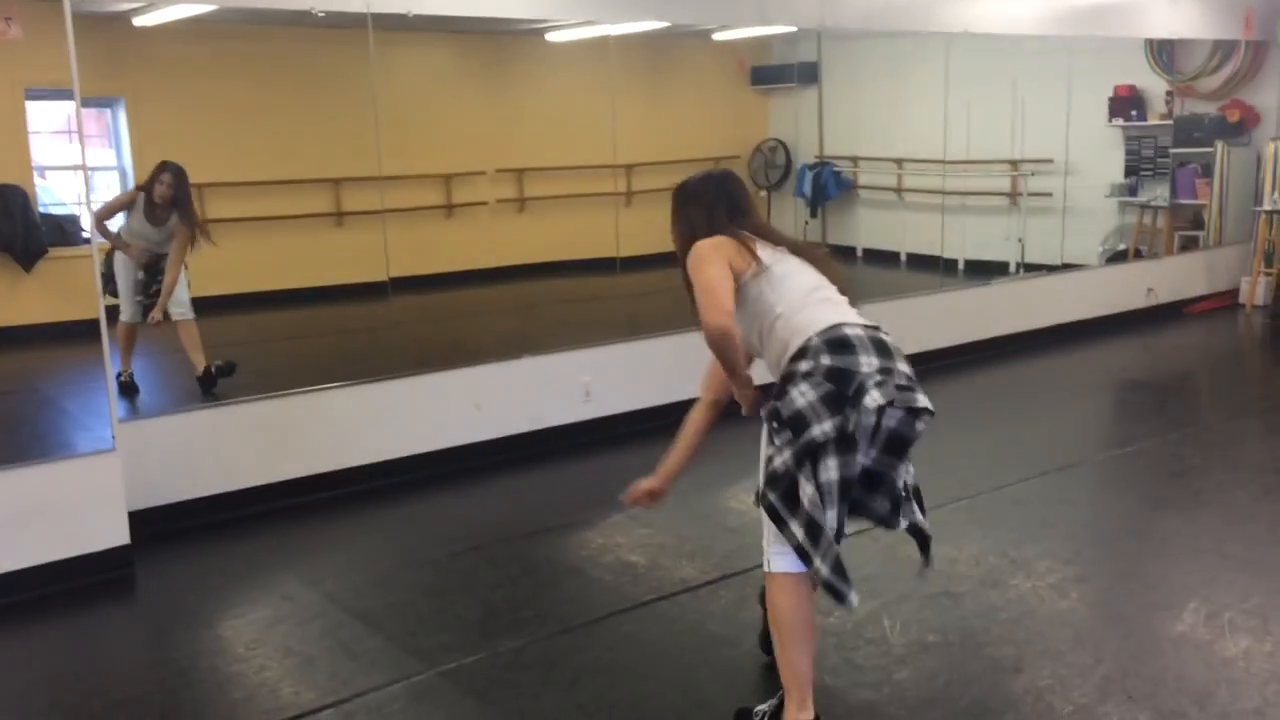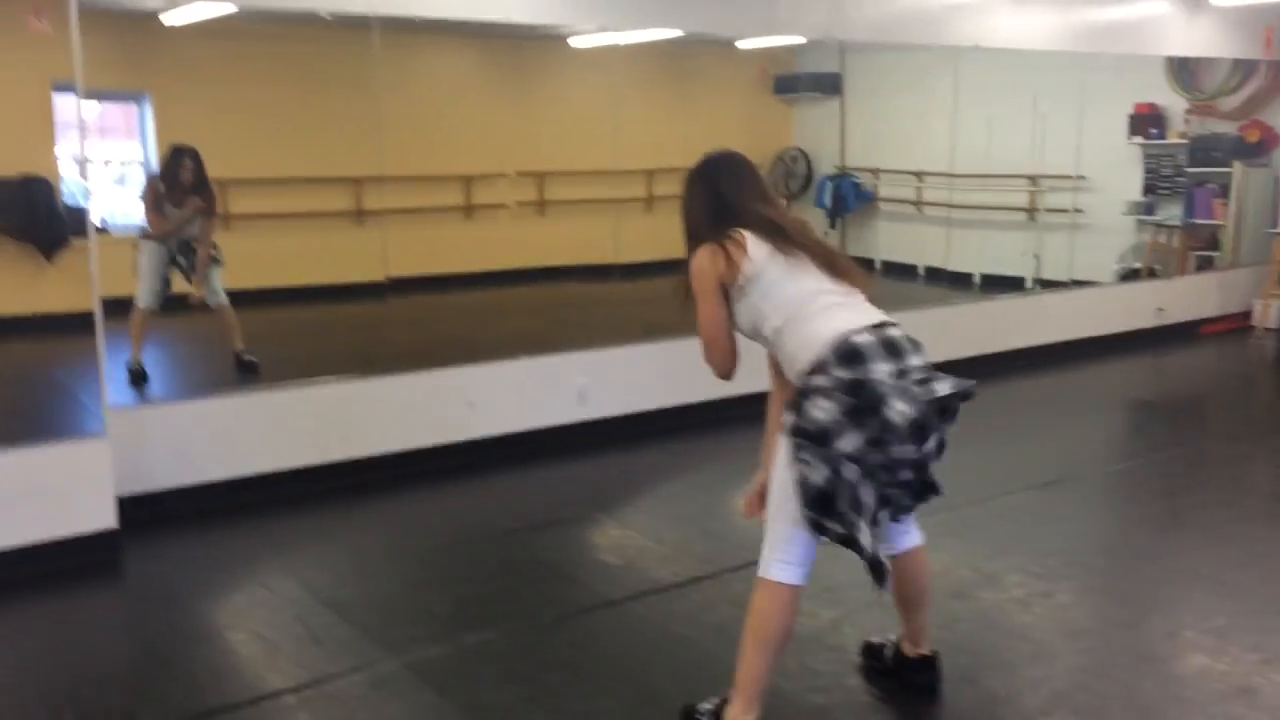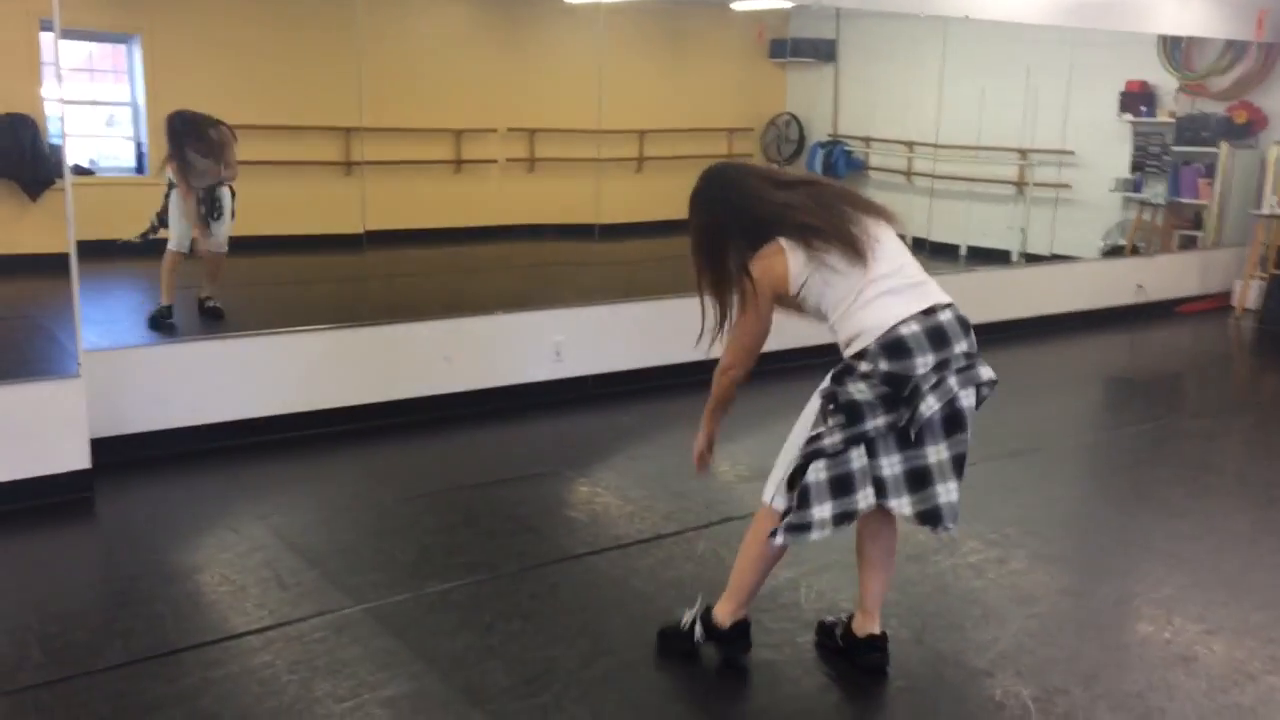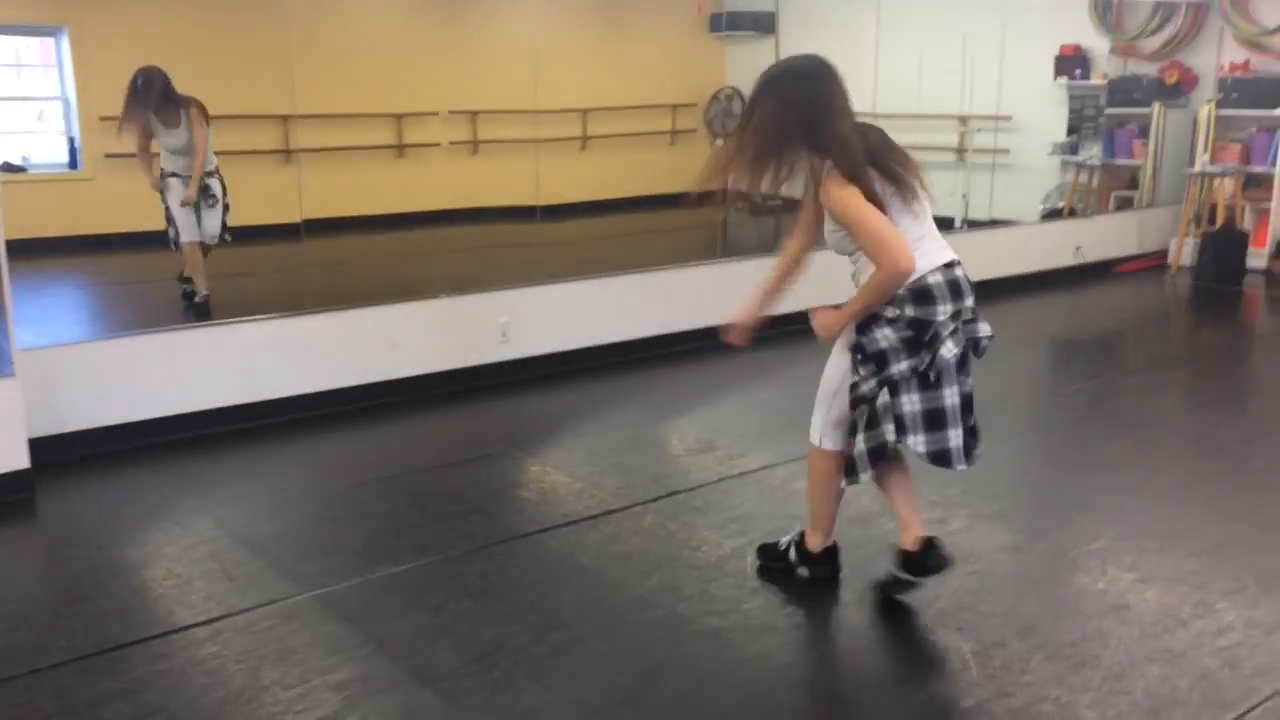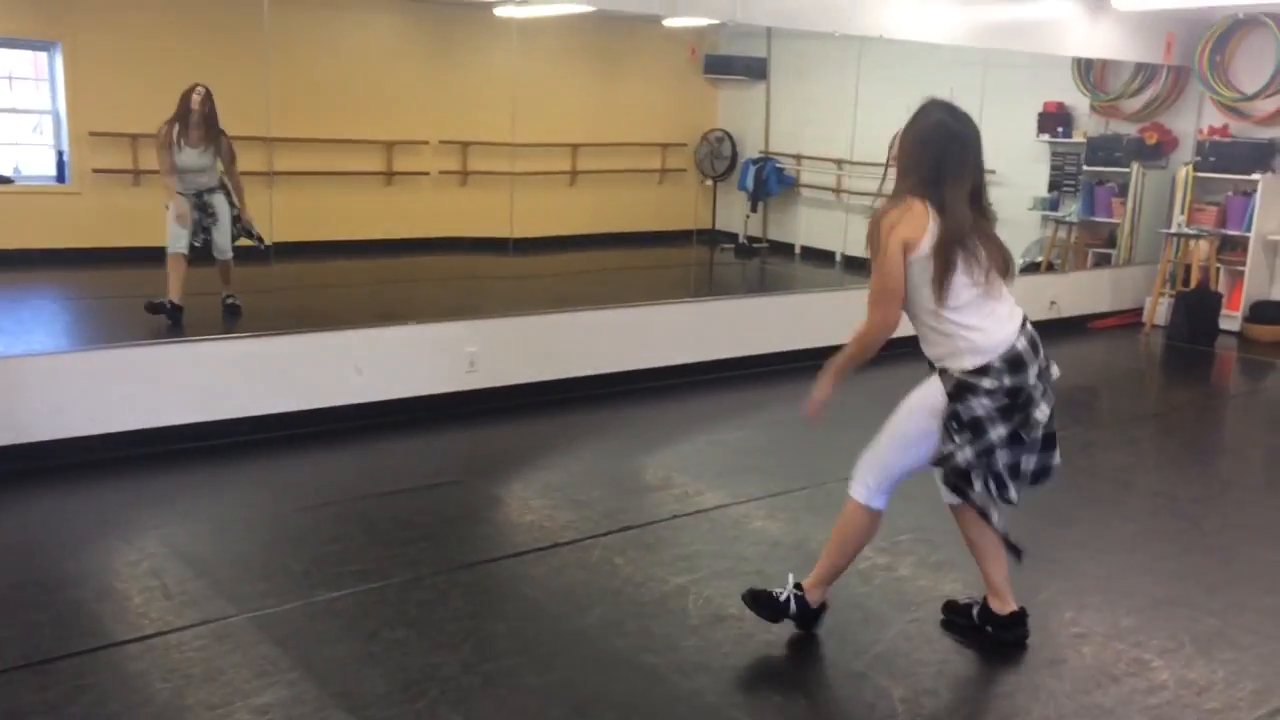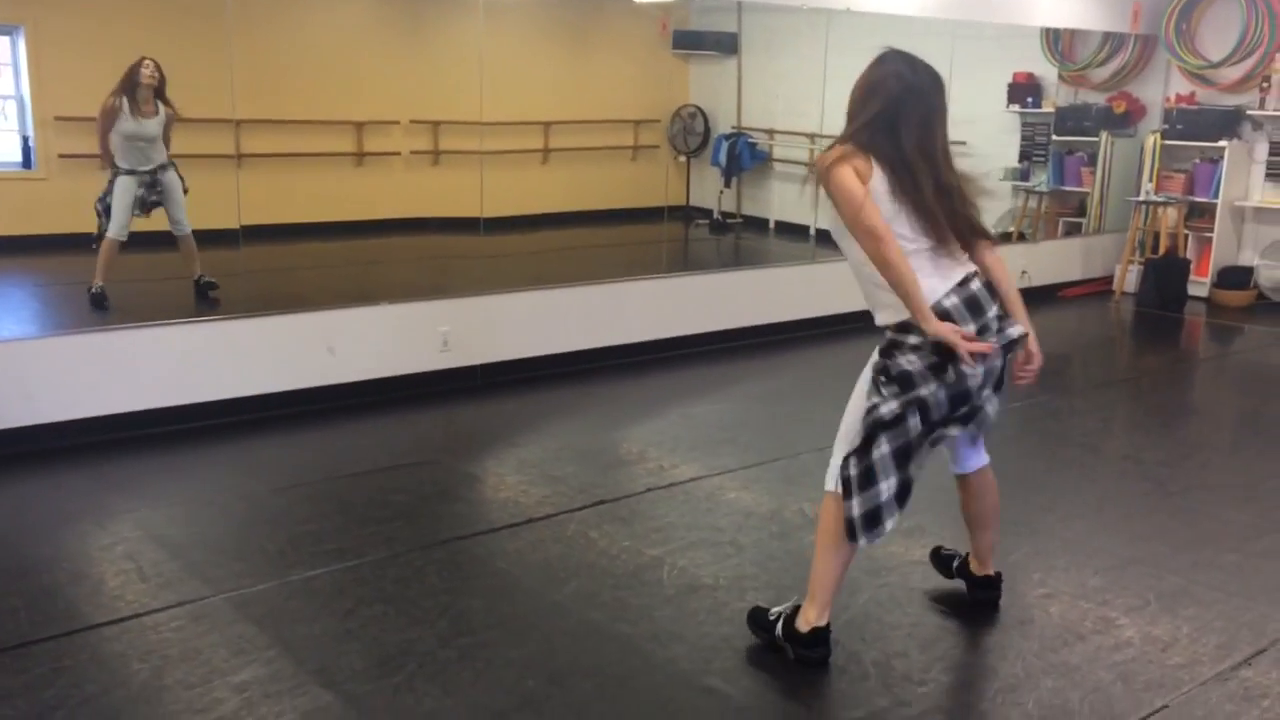
dt=0.5s
person 1, frame 1
left shoulder: (710, 253)
left elbow: (721, 327)
right elbow: (716, 390)
left wrist: (744, 382)
right wrist: (664, 475)
left hip: (829, 372)
right hip: (884, 373)
left knee: (785, 544)
right knee: (803, 510)
right ankle: (786, 628)
person 1, frame 2
left shoulder: (712, 258)
right shoulder: (788, 244)
left elbow: (723, 365)
right wrist: (769, 470)
left hip: (844, 383)
right hip: (900, 363)
left knee: (785, 557)
right knee: (895, 523)
right ankle: (916, 655)
person 1, frame 3
left shoulder: (768, 262)
right shoulder: (841, 206)
left elbow: (736, 363)
left wrist: (706, 428)
left hip: (885, 361)
right hip: (950, 339)
left knee: (791, 486)
right knee: (873, 492)
left ankle: (725, 619)
right ankle: (866, 632)
person 1, frame 4
left shoulder: (835, 183)
right shoulder: (862, 146)
left elbow: (896, 262)
right elbow: (802, 240)
left wrist: (842, 318)
right wrist: (757, 306)
left hip: (906, 309)
right hip: (948, 293)
left knee: (831, 429)
right knee: (869, 426)
left ankle: (815, 549)
right ankle: (915, 542)
person 1, frame 5
left shoulder: (899, 217)
right shoulder: (966, 211)
left elbow: (881, 325)
left wrist: (831, 372)
left hip: (976, 378)
right hip: (1019, 357)
left knee: (871, 476)
right knee: (964, 484)
left ankle: (809, 598)
right ankle: (1003, 611)
person 1, frame 6
left shoulder: (842, 161)
right shoulder: (928, 167)
left elbow: (878, 241)
right elbow: (980, 246)
left wrist: (931, 327)
right wrist: (1021, 327)
left hip: (918, 336)
right hip: (978, 314)
left knee: (850, 473)
right knee: (969, 453)
left ankle: (810, 624)
right ankle: (983, 572)
person 2, frame 1
left shoulder: (182, 216)
right shoulder: (133, 199)
left elbow: (174, 265)
right elbow: (98, 219)
left wrist: (161, 305)
right wrist: (125, 246)
left hip: (165, 256)
right hip: (130, 251)
left knee: (182, 309)
right knee: (130, 312)
left ankle: (203, 371)
right ankle: (125, 372)
person 2, frame 2
left shoulder: (203, 195)
right shoulder: (155, 189)
left elbow: (205, 242)
right elbow: (159, 231)
left wrist: (200, 283)
right wrist: (187, 214)
left hip: (192, 241)
right hip: (158, 242)
left knee: (216, 294)
right knee: (147, 296)
left ankle: (241, 352)
right ankle: (135, 360)
person 2, frame 3
left shoulder: (220, 134)
right shoulder: (177, 152)
left elbow: (232, 174)
right elbow: (186, 195)
left wrist: (223, 173)
right wrist: (197, 231)
left hip: (217, 187)
right hip: (185, 189)
left knee: (219, 243)
right knee: (179, 242)
left ankle: (207, 297)
right ankle: (165, 305)
person 2, frame 4
left shoulder: (191, 109)
right shoulder: (146, 118)
left elbow: (201, 148)
right elbow: (143, 150)
left wrist: (193, 187)
right wrist: (150, 175)
left hip: (206, 174)
right hip: (174, 178)
left knee: (210, 234)
right knee: (188, 234)
left ankle: (188, 277)
right ankle: (201, 292)
person 2, frame 5
left shoulder: (216, 137)
right shoulder: (168, 132)
left elbow: (232, 174)
right elbow: (167, 174)
left wrist: (243, 209)
right wrist: (176, 205)
left hip: (213, 193)
right hip: (182, 195)
left knee: (223, 249)
right knee: (177, 245)
left ankle: (228, 296)
right ankle: (173, 303)
person 2, frame 6
left shoulder: (166, 112)
right shoulder: (115, 104)
right elbow: (103, 136)
right wrist: (110, 165)
left hip: (162, 170)
right hip: (127, 173)
left knee: (182, 226)
right knee: (117, 229)
left ankle: (199, 278)
right ankle: (97, 285)
